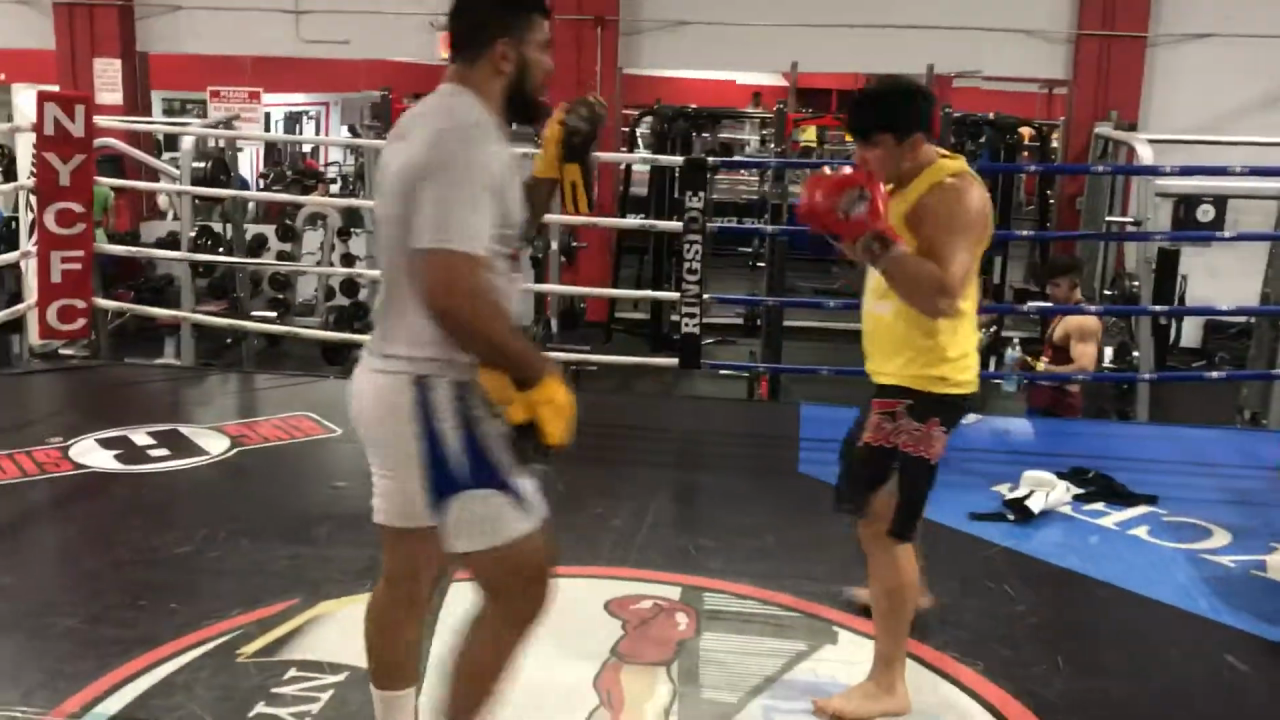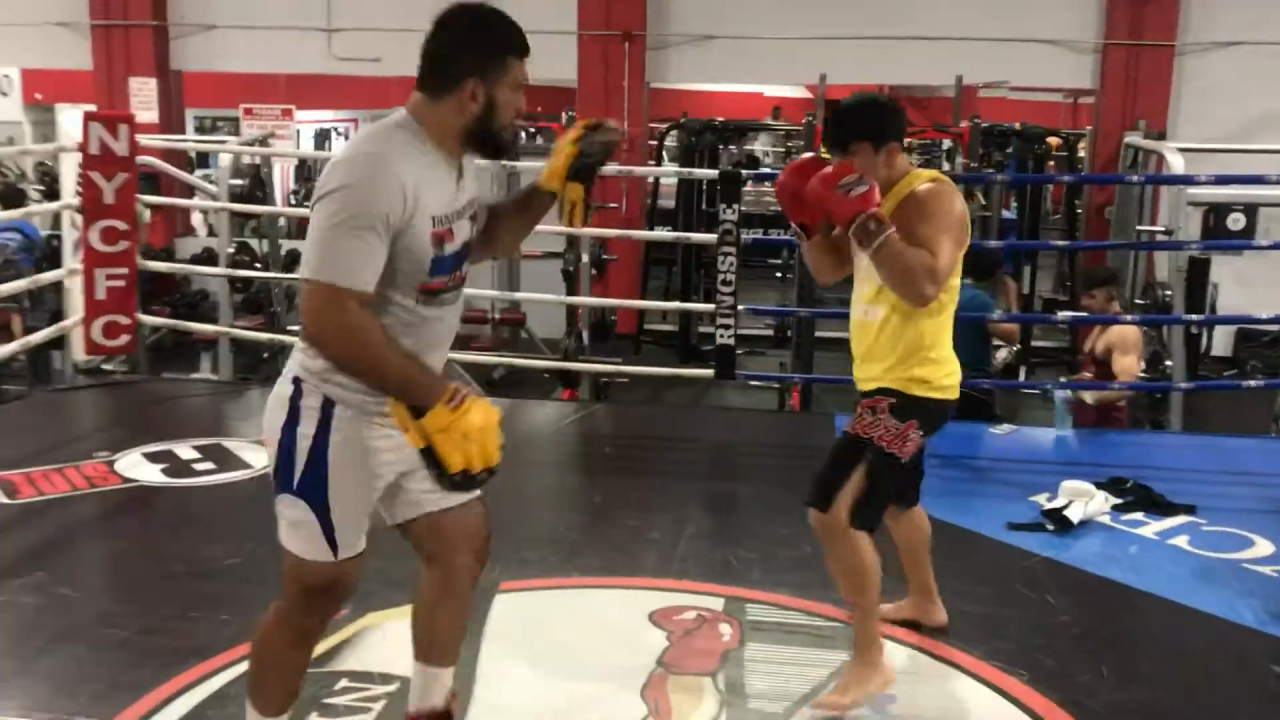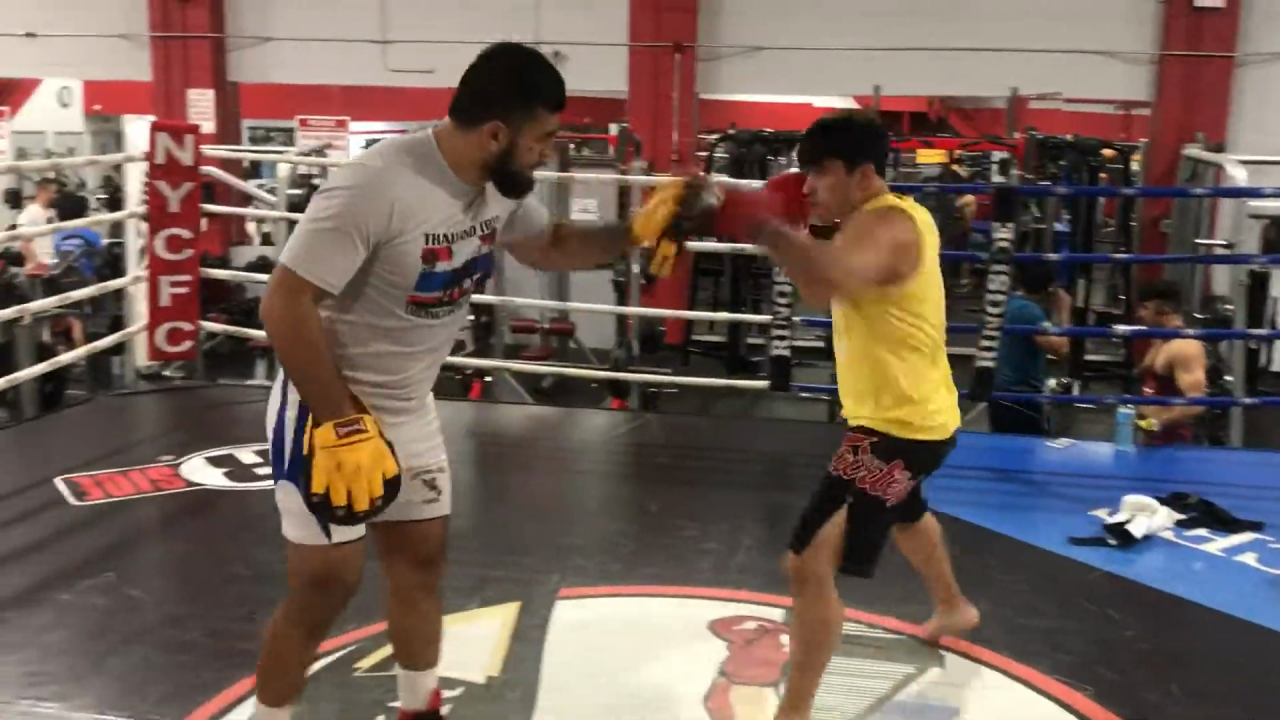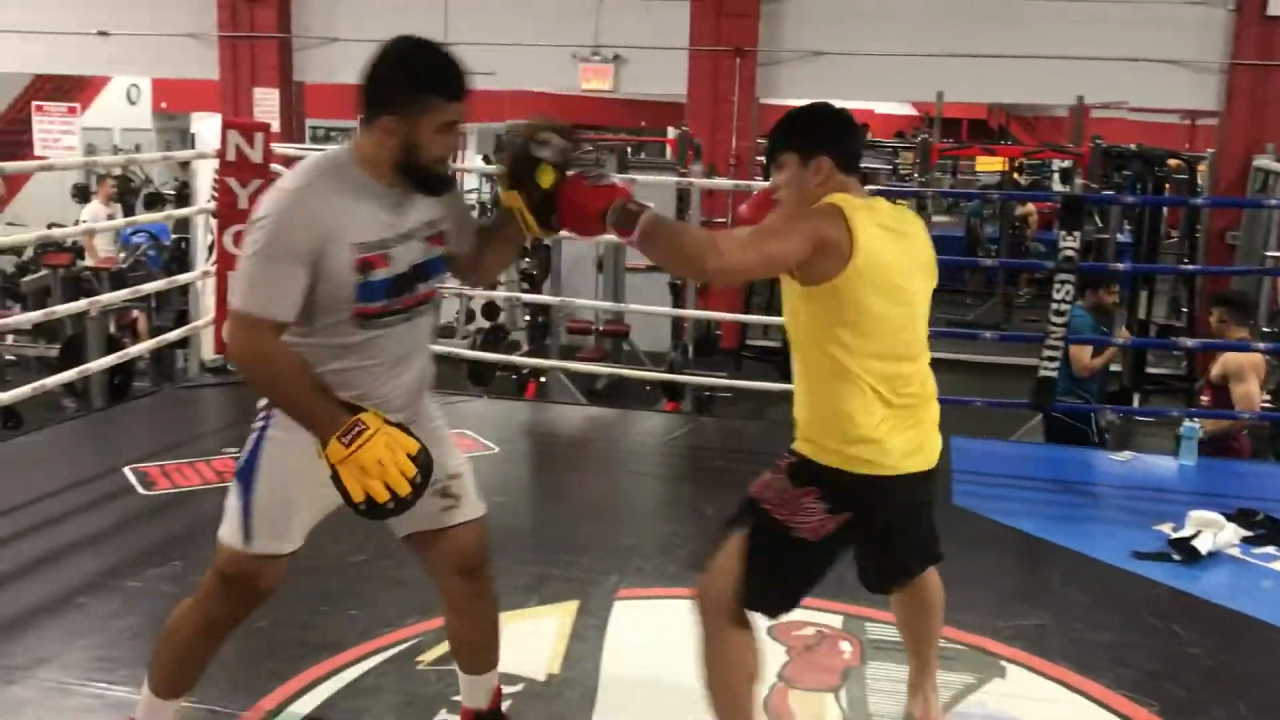
dt=0.3s
person 1, frame 1
left shoulder: (426, 128)
right shoulder: (467, 138)
right elbow: (453, 289)
left wrist: (552, 171)
right wrist: (534, 376)
left hip: (392, 385)
right hip: (438, 396)
left knee: (409, 576)
right knee: (520, 587)
person 1, frame 2
left shoulder: (449, 157)
right shoulder: (373, 175)
left elbow: (484, 241)
right elbow: (326, 318)
left wrist: (557, 184)
right wrist: (443, 403)
left hip: (411, 404)
right hip: (336, 412)
left knee: (464, 547)
right knee: (316, 596)
person 1, frame 3
left shoulder: (490, 187)
right shoulder: (373, 187)
left elbow: (548, 248)
right elbow: (286, 307)
left wrist: (641, 234)
right wrist: (341, 424)
left hip: (407, 406)
right hip: (324, 407)
left knee: (420, 560)
right knee: (325, 585)
person 1, frame 4
left shoulder: (433, 186)
right shoulder: (298, 207)
left elbow: (475, 263)
right elbow: (253, 343)
left wrist: (524, 217)
right wrist: (342, 432)
left hip: (406, 417)
right hip: (304, 425)
left knee: (466, 565)
right knee: (237, 588)
person 2, frame 1
left shoulder: (954, 193)
right shoulder: (899, 182)
left elbow: (939, 295)
right elbow: (892, 257)
left wrist: (872, 237)
left hip: (926, 383)
right hip: (897, 373)
left knee: (878, 525)
right knee: (868, 473)
right ankle: (904, 590)
person 2, frame 2
left shoulder: (932, 197)
right shoulder: (875, 196)
left elbow: (925, 285)
right elbow: (826, 268)
left wrist: (867, 219)
right wrist: (807, 215)
left hip: (913, 389)
right hip: (887, 382)
left knee: (835, 513)
right knee: (894, 496)
left ankle: (867, 663)
right ankle: (923, 599)
person 2, frame 3
left shoulder: (889, 226)
right shoulder: (881, 219)
left elbow: (831, 278)
right elbow: (822, 272)
left wrist: (762, 223)
right wrist: (784, 227)
left hip: (899, 427)
right hip: (910, 417)
left knee: (810, 561)
right knee: (901, 511)
right ankle: (953, 606)
person 2, frame 4
left shoulder: (823, 222)
right shoulder: (909, 227)
left elbow: (717, 261)
left wrist: (622, 213)
left hip: (843, 459)
right hip: (914, 454)
left knee: (723, 598)
right knee: (911, 572)
